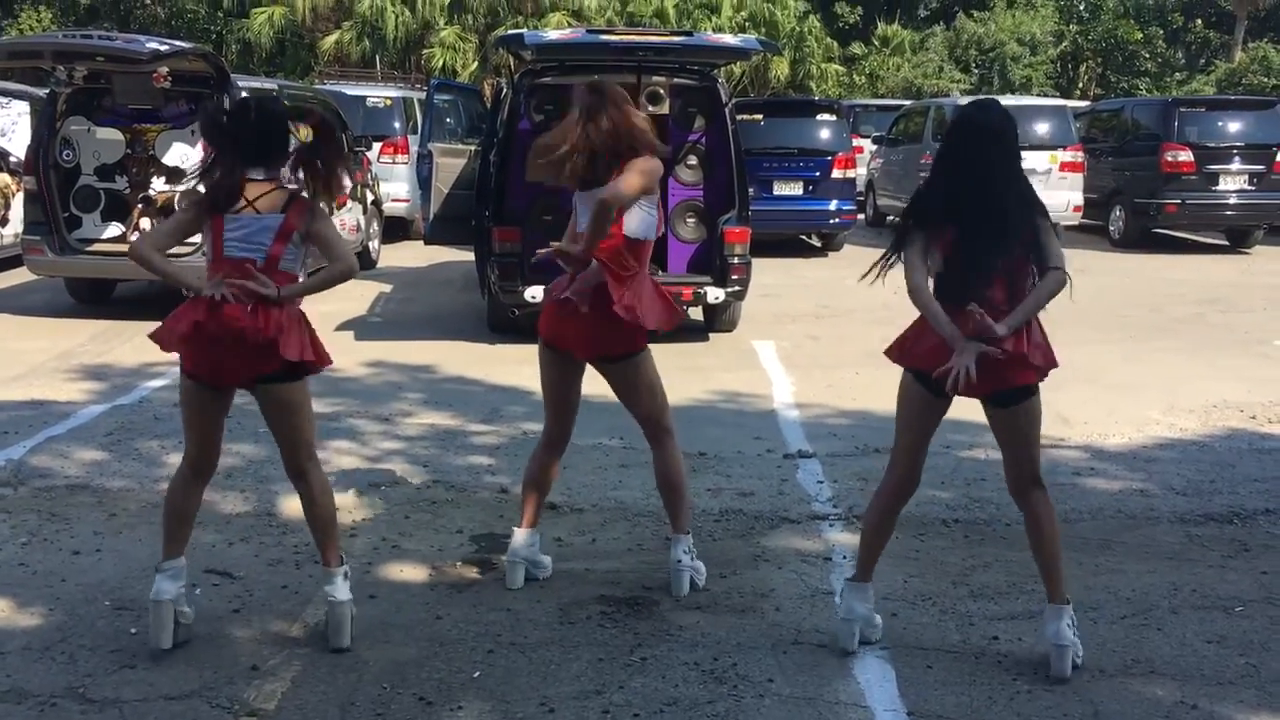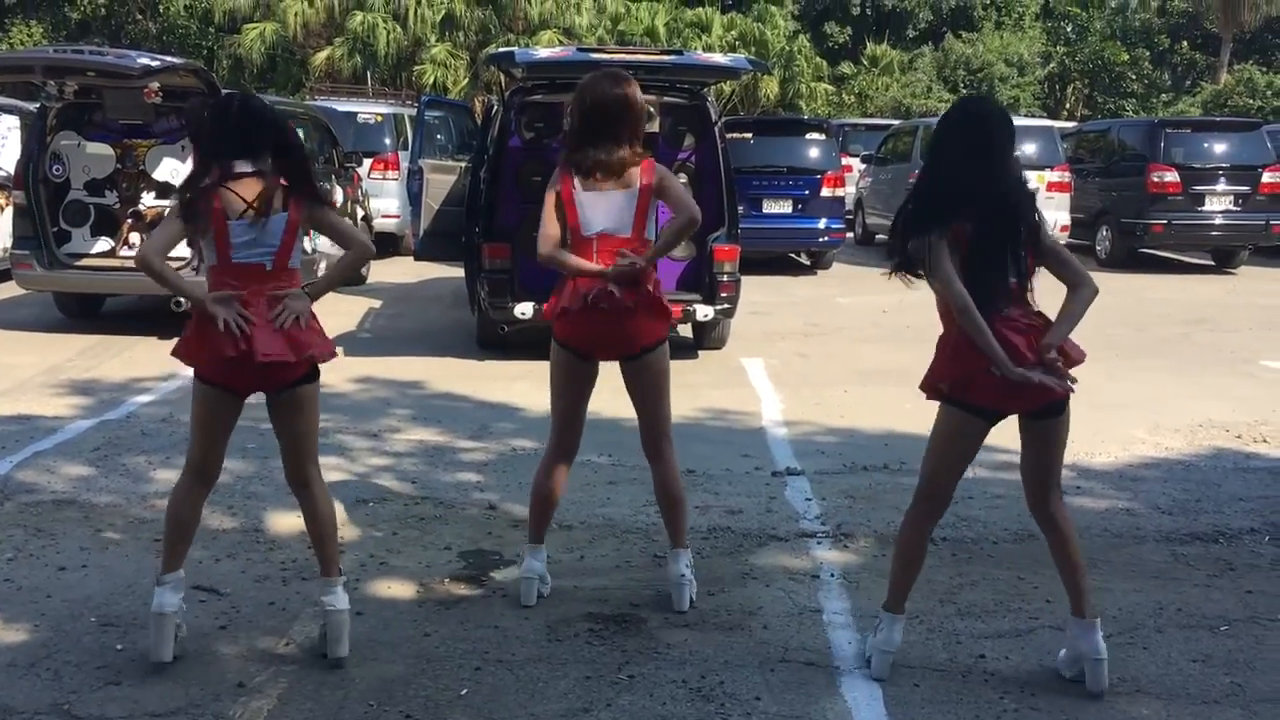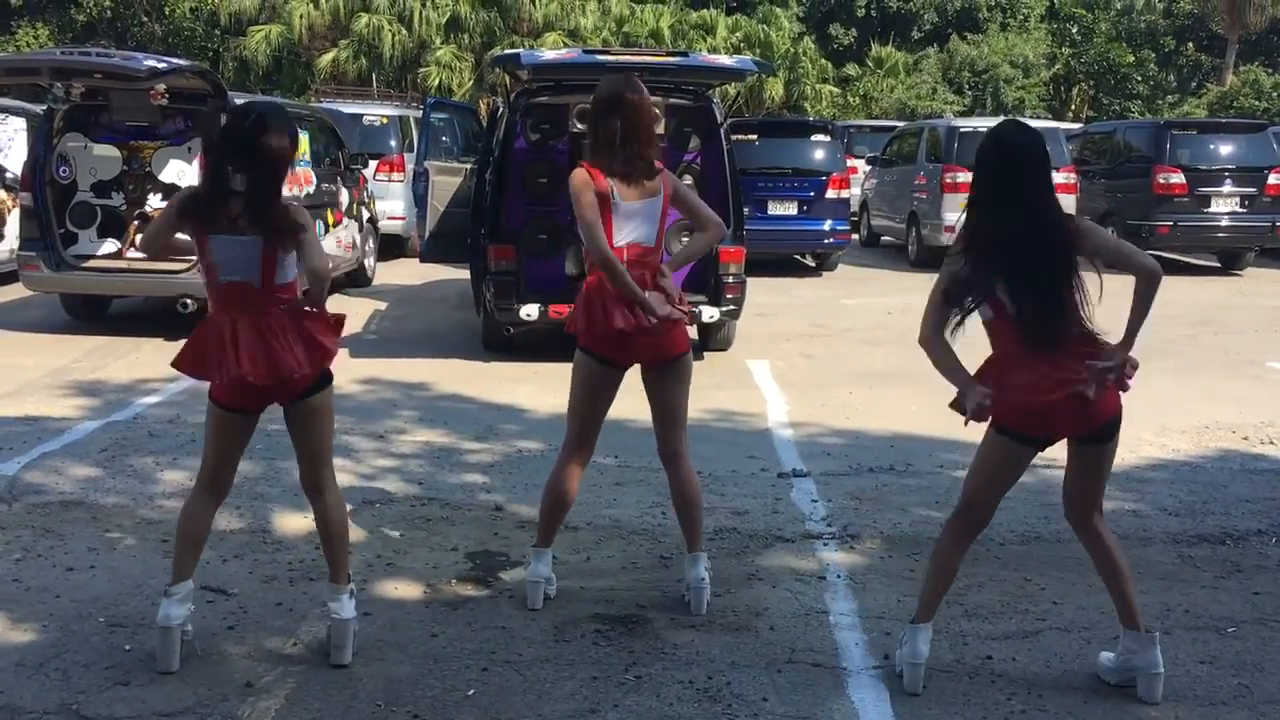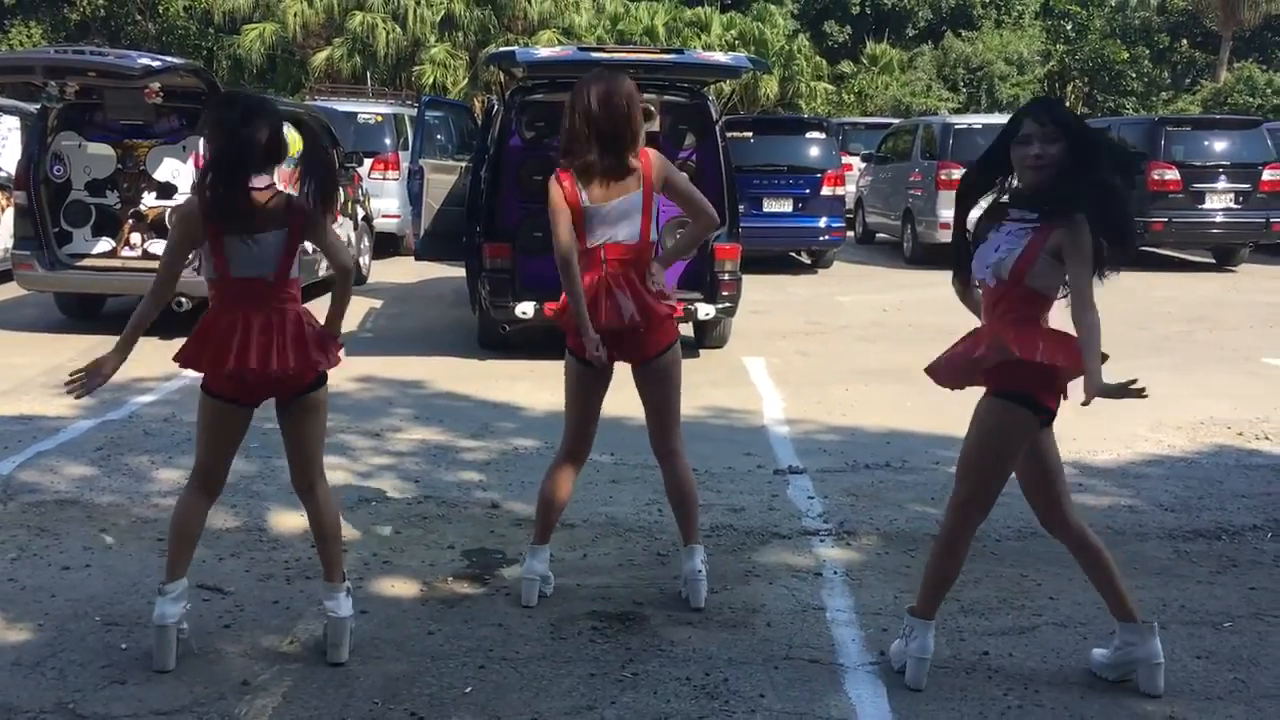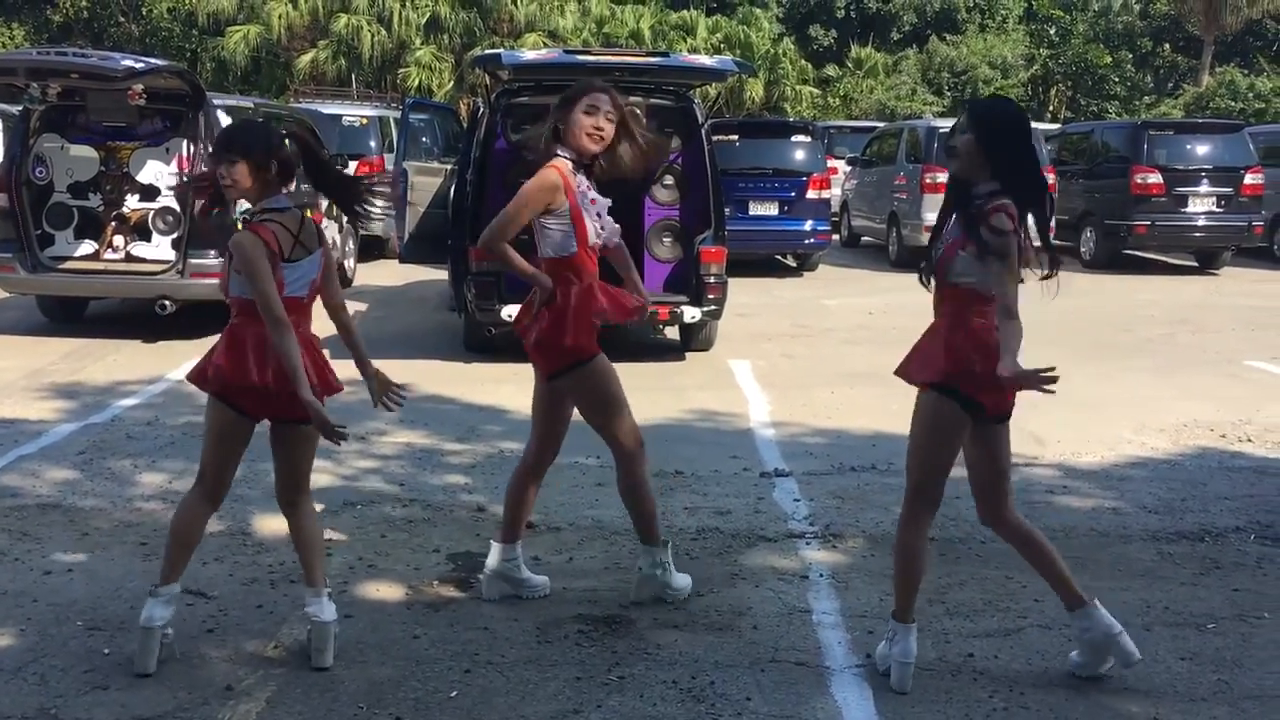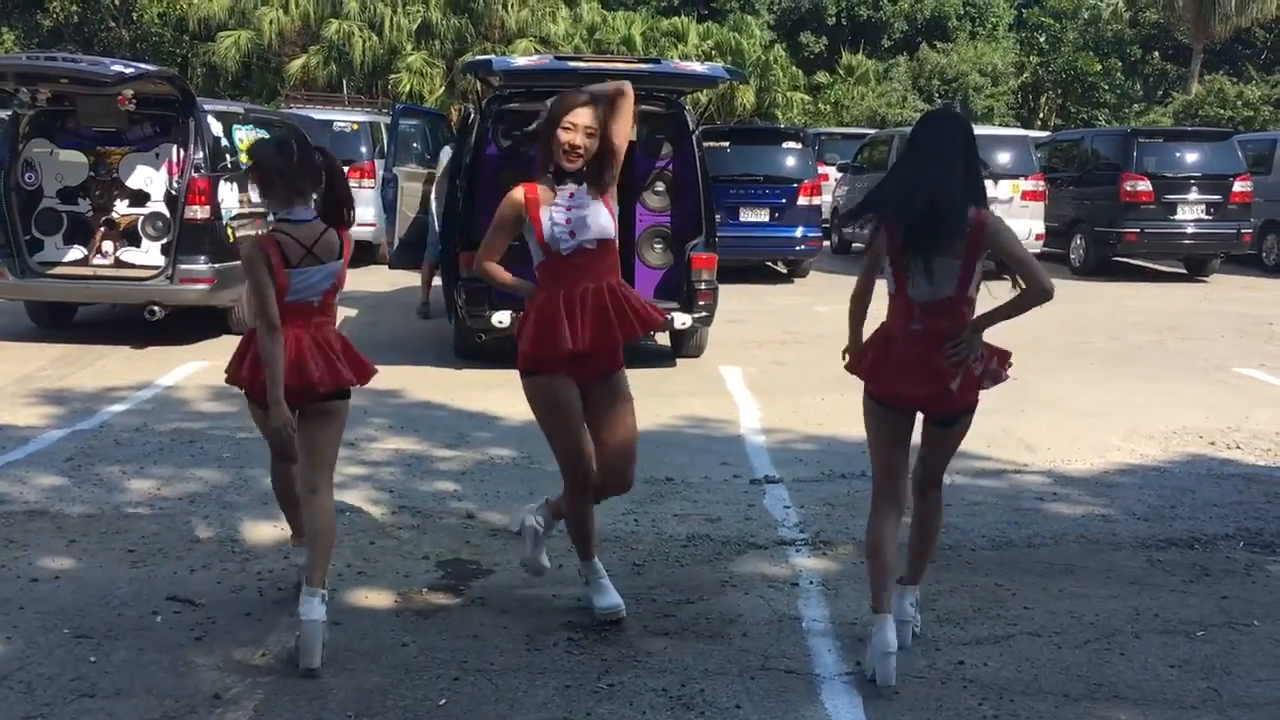
dt=0.4s
person 1, frame 1
left shoulder: (932, 211)
right shoulder: (1027, 212)
left elbow: (918, 284)
right elbow: (1055, 276)
left wrist: (954, 336)
right wrist: (1004, 329)
left hip: (941, 348)
right hip: (1008, 356)
left knee: (899, 478)
right knee: (1030, 488)
left ankle: (858, 596)
right ankle: (1058, 619)
person 1, frame 2
left shoulder: (935, 219)
right shoulder: (1021, 214)
left elbow: (954, 294)
right elbow: (1084, 283)
left wrist: (1003, 366)
right wrist: (1051, 346)
left hip: (976, 371)
right hip: (1039, 366)
left knee: (929, 503)
right knee: (1047, 504)
left ankle: (889, 628)
right ankle: (1086, 635)
person 1, frame 3
left shoulder: (974, 247)
right shoulder: (1070, 231)
left elbow: (931, 333)
right elbow: (1149, 272)
left wrist: (969, 387)
right wrist: (1119, 352)
left hip: (1025, 399)
right hip: (1091, 390)
left knee: (966, 520)
right knee: (1087, 521)
left ankle: (917, 636)
right ankle: (1140, 648)
person 1, frame 4
left shoulder: (1070, 223)
right shoulder: (996, 214)
left elbow: (1084, 303)
right elbow: (965, 282)
left wrist: (1094, 371)
left hip: (1025, 369)
right hip: (1015, 369)
left knee: (963, 511)
right knee: (1059, 518)
left ankle: (916, 637)
right ankle: (1137, 639)
person 1, frame 5
left shoulder: (994, 214)
right shoulder: (969, 208)
left elbow: (1006, 298)
left wrist: (1007, 359)
left hip: (963, 367)
right hip: (964, 368)
left knee: (917, 510)
right knee: (999, 513)
left ankle: (900, 641)
right ankle: (1092, 621)
person 1, frame 6
left shoulder: (890, 219)
right shoulder: (982, 223)
left elbow: (861, 298)
right elbow: (1041, 289)
left wrist: (855, 344)
right wrist: (980, 325)
left hip: (892, 364)
right hip: (954, 372)
left knee: (887, 499)
right knee: (929, 483)
left ankle: (883, 629)
right ankle: (906, 599)
person 2, frame 1
left shoulder: (210, 200)
right shoulder: (302, 208)
left elbow: (143, 248)
right elbow: (345, 264)
left wrist: (196, 285)
right wrist: (283, 294)
left hip: (208, 334)
right hip: (275, 338)
left knee: (197, 466)
right knee: (304, 467)
left ankle: (169, 582)
right ankle: (335, 583)
person 2, frame 2
left shoulder: (201, 199)
right shoulder: (296, 198)
left elbow: (149, 257)
right elbow: (363, 248)
left wrist: (203, 300)
right wrist: (307, 294)
left hip: (224, 341)
right hip: (289, 341)
left knee: (198, 475)
right knee: (304, 478)
left ankle: (168, 591)
right ankle: (334, 595)
person 2, frame 3
left shoulder: (195, 204)
right shoulder: (284, 212)
left elbow: (150, 244)
right elbow: (321, 271)
right wrist: (313, 304)
left hip: (232, 355)
right hip: (296, 351)
left knee: (210, 487)
right knee: (321, 482)
left ankle: (176, 601)
right ankle: (341, 599)
person 2, frame 4
left shoulder: (201, 211)
right shoulder: (299, 208)
left elbow: (161, 290)
right elbow: (344, 267)
left wrist: (116, 355)
right wrist: (331, 329)
left hip: (231, 352)
right hip: (297, 347)
left knee: (204, 483)
right knee: (312, 482)
left ankle: (171, 600)
right ankle: (337, 598)
person 2, frame 5
left shoulder: (248, 241)
right shoulder: (313, 229)
left elbow: (275, 324)
right elbow: (336, 308)
left wrist: (307, 399)
right wrist: (366, 369)
left hip: (245, 369)
right hip: (302, 373)
left knee: (206, 492)
right knee: (296, 496)
left ankle: (160, 605)
right ankle: (319, 603)
person 2, frame 6
left shoulder: (260, 249)
right shoulder: (340, 235)
left elbow: (270, 326)
left wrist: (276, 402)
left hip: (272, 365)
right hip: (324, 362)
left knee: (284, 459)
right knee: (318, 486)
left ankle: (303, 552)
right ankle: (312, 599)
person 3, frame 1
left shoulder: (586, 177)
right shoulder: (646, 167)
left elbow: (567, 247)
right elbow: (609, 200)
left wrist: (579, 259)
right wrist: (585, 257)
left hip: (562, 315)
right hip: (612, 320)
left knee: (553, 436)
right knee: (662, 435)
left ankle: (524, 542)
right ankle: (682, 550)
person 3, frame 2
left shoulder: (565, 176)
right shoulder: (650, 172)
left elbow: (547, 250)
right elbow: (691, 216)
left wrist: (599, 270)
right wrist: (644, 262)
left hip: (577, 316)
right hip: (638, 313)
left knee: (561, 446)
right knee: (659, 447)
left ankle: (533, 561)
right ankle: (680, 565)
person 3, frame 3
left shoulder: (584, 178)
right shoulder: (662, 178)
left elbow: (598, 251)
right elbow: (714, 228)
left wrist: (640, 298)
right wrist: (668, 269)
left hip: (607, 323)
right hip: (664, 324)
left knee: (575, 451)
right knee: (675, 453)
left ankle: (540, 564)
right ankle: (697, 568)
person 3, frame 4
left shoulder: (564, 181)
right shoulder: (651, 164)
left elbow: (568, 257)
right elbow: (708, 218)
left wrist: (585, 328)
right wrist: (662, 262)
left hip: (593, 312)
right hip: (647, 311)
left knee: (572, 449)
right knee: (669, 448)
left ankle: (536, 563)
right ankle: (694, 563)
person 3, frame 5
left shoulder: (583, 180)
right shoulder: (552, 176)
left elbow: (608, 240)
right elbow: (491, 240)
left wrist: (635, 287)
right wrist: (536, 279)
left hip: (563, 324)
right hip: (565, 325)
left knee: (540, 452)
right knee: (629, 446)
left ankle: (504, 564)
right ankle: (656, 566)
person 3, frame 6
left shoulder: (603, 181)
right shoulder: (524, 197)
left elbow: (622, 92)
right elbow: (483, 262)
left wrist: (581, 95)
right wrist: (529, 289)
left hip: (605, 339)
right hip: (549, 341)
left knee: (619, 476)
right knee: (581, 471)
left ankle: (545, 516)
right ankle: (592, 572)
